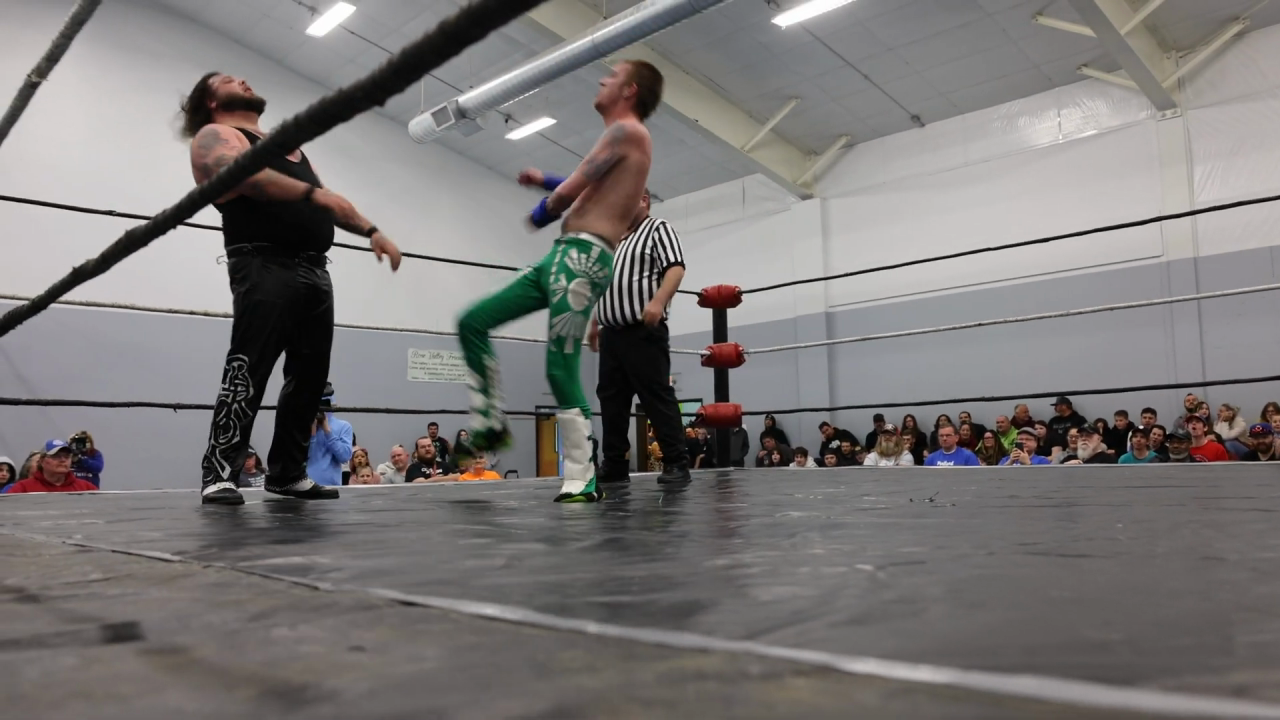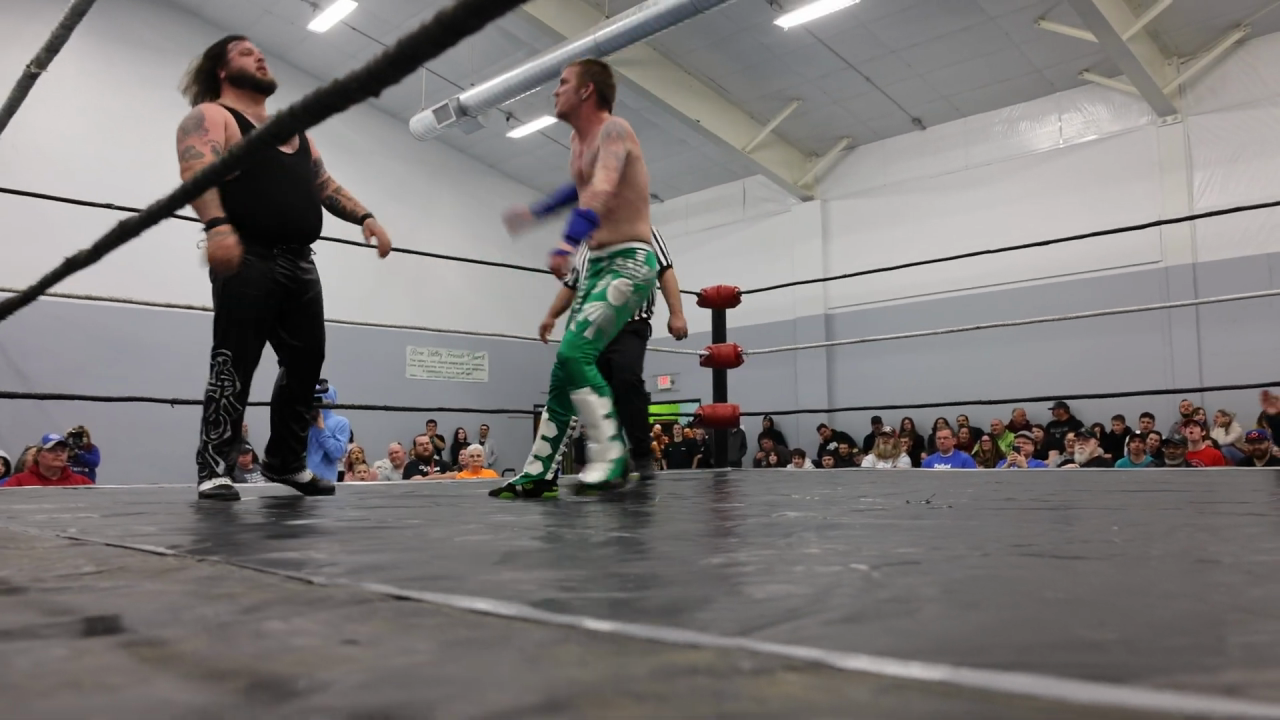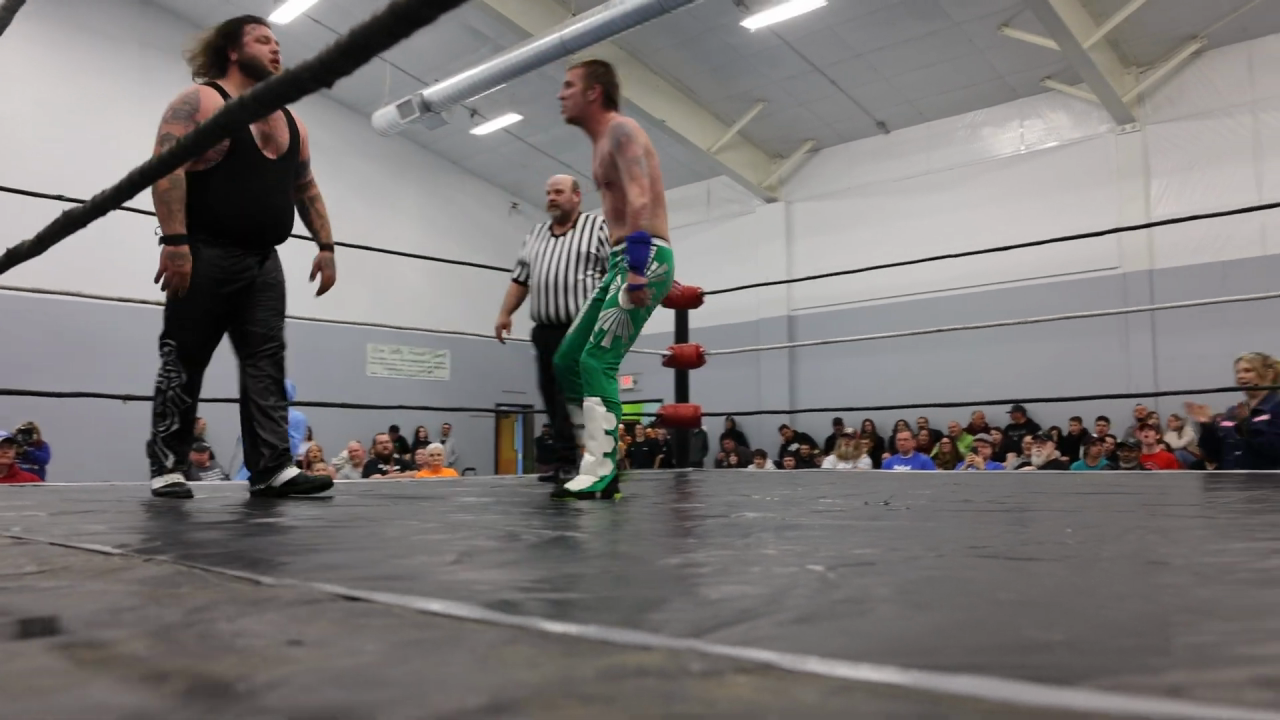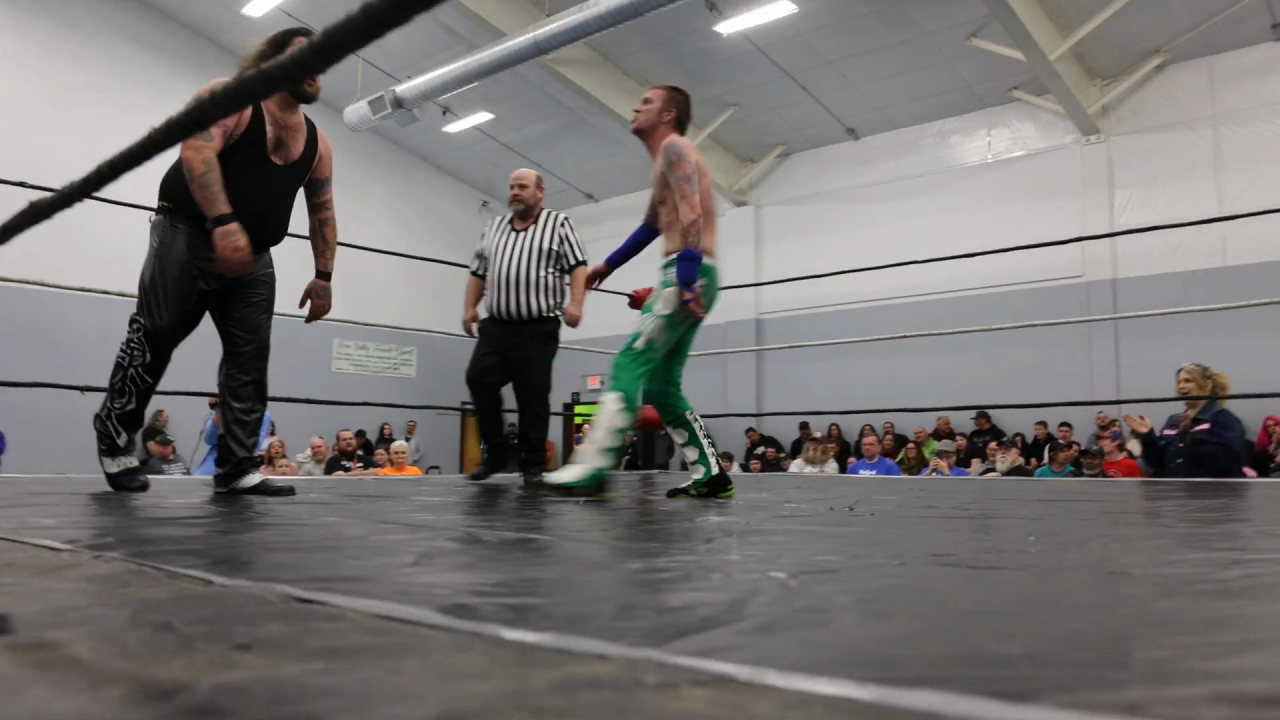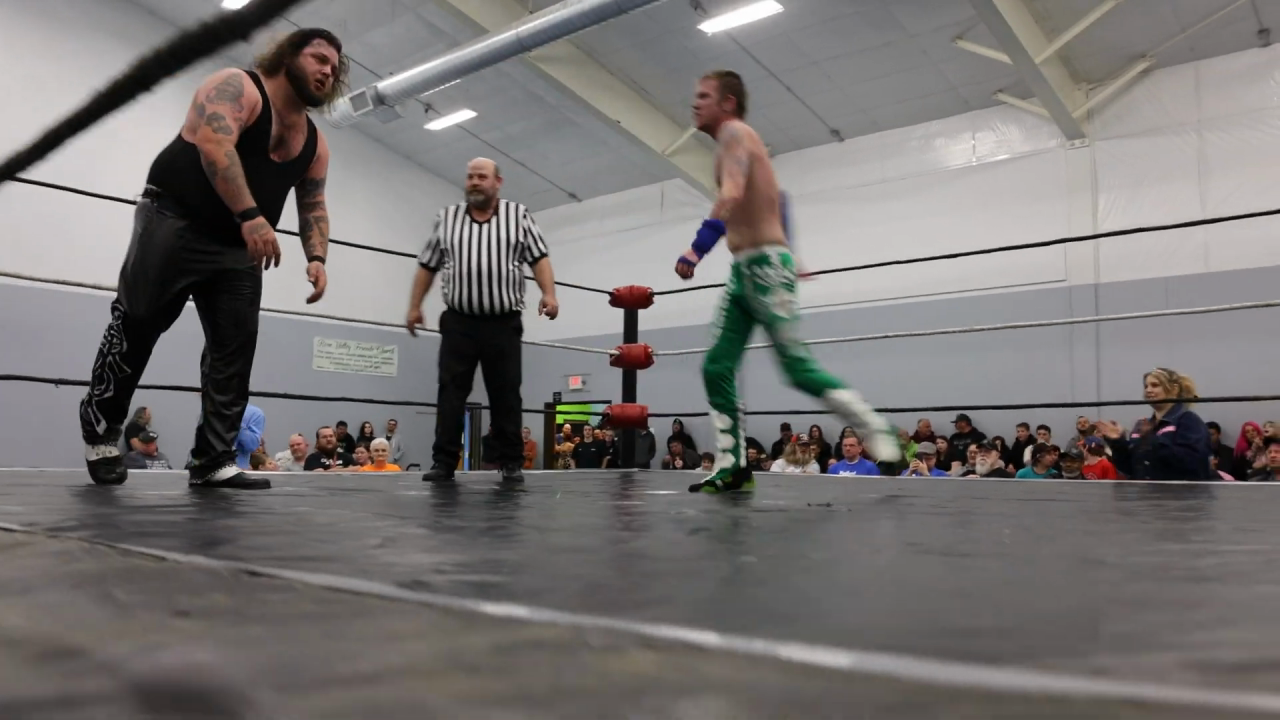
dt=0.3s
person 1, frame 1
right shoulder: (215, 138)
left elbow: (324, 200)
right elbow: (247, 173)
left wrist: (372, 232)
right wrist: (311, 193)
left hip: (313, 269)
right hip: (266, 267)
left knee: (308, 375)
right knee: (250, 365)
left ankle: (287, 472)
right ankle: (219, 473)
person 1, frame 2
left shoulder: (293, 129)
right shoulder: (210, 118)
left elbow: (325, 186)
right elbow: (197, 172)
left wrist: (366, 218)
right wrist: (218, 227)
left hip: (298, 262)
right hip: (247, 261)
left knee: (305, 363)
right knee: (234, 365)
left ankle: (286, 461)
right ankle: (213, 471)
person 1, frame 3
left shoulder: (288, 121)
right shoulder: (200, 102)
left elbow: (306, 188)
right elbow: (167, 168)
left wrist: (325, 246)
right wrist: (176, 241)
left hip: (262, 259)
right hip: (206, 253)
left knee: (266, 359)
right knee: (186, 358)
left ankle: (272, 468)
right ankle: (167, 467)
person 1, frame 4
left shoulder: (315, 141)
left elbow: (322, 210)
right elbow: (197, 151)
left wrist: (323, 276)
right wrist: (224, 223)
left hip: (252, 255)
right hip: (188, 234)
left knee: (249, 358)
right knee: (155, 333)
left ankle: (238, 468)
right ankle: (114, 443)
person 1, frame 5
left shoulder: (314, 142)
right shoulder: (236, 87)
left elbow: (314, 208)
right elbow: (214, 144)
left wrist: (316, 259)
right wrist: (251, 217)
left hip: (238, 247)
right hip: (173, 220)
left knee: (235, 348)
right knee: (138, 322)
left ankle: (214, 459)
right ankle: (99, 428)
person 2, frame 1
left shoulder: (625, 130)
right shoulder: (621, 137)
left elbow: (570, 190)
left wrist: (538, 215)
right wrist: (545, 180)
left hip: (580, 257)
right hip: (564, 257)
left knee: (561, 371)
right knee: (472, 322)
left ankle: (582, 480)
right ankle: (489, 425)
person 2, frame 2
left shoulder: (614, 130)
right shoulder: (580, 142)
left elbow: (601, 189)
left wrist: (567, 242)
right wrist: (535, 212)
left hip: (630, 265)
right hip: (597, 268)
left knee: (574, 355)
right knee: (563, 370)
left ankle: (607, 460)
right ankle: (534, 472)
person 2, frame 3
left shoulder: (622, 129)
right shoulder: (602, 142)
left elbow: (641, 202)
left wrist: (637, 272)
left hip: (644, 261)
right hip: (624, 265)
left knee: (595, 363)
right knee: (568, 360)
left ankle: (600, 475)
right ankle: (602, 458)
person 2, frame 4
left shoulder: (676, 148)
right shoulder: (665, 158)
left elbow: (690, 218)
right elbow: (651, 224)
left wrist: (688, 284)
right wrist: (607, 265)
left hip: (691, 279)
right hip: (682, 282)
left knee: (629, 366)
right knee: (662, 387)
left ankle: (591, 466)
right ankle: (710, 472)
person 2, frame 5
left shoulder: (733, 132)
right shoulder: (734, 141)
left elbow: (732, 196)
right elbow: (776, 198)
left wrist: (696, 249)
left hip: (766, 266)
right hip: (745, 270)
left knee: (799, 369)
right knee: (716, 368)
left ankle: (879, 437)
right ankle: (730, 466)
person 3, frame 1
left shoulder: (657, 230)
right shoulder: (616, 240)
left elbow: (675, 269)
left wrist: (657, 302)
right wrist: (595, 324)
left hip: (644, 331)
right hip: (612, 333)
left knee: (655, 394)
right knee: (611, 398)
left ankle: (676, 464)
right ankle: (614, 464)
person 3, frame 2
left shoulder: (639, 232)
right shoulder: (589, 242)
left elbow: (665, 272)
right elbow: (571, 285)
left wrist: (675, 313)
right wrist: (551, 316)
left hip: (627, 328)
right hip: (593, 332)
left knee: (627, 384)
right knee: (602, 396)
left ankle: (641, 454)
right ankle: (611, 463)
person 3, frame 3
left shoulder: (595, 226)
right shoulder: (535, 235)
right elbow: (520, 280)
right wrist: (504, 313)
right hip: (545, 330)
right knee: (554, 396)
left ankle: (567, 463)
right ankle: (563, 460)
person 3, frame 4
left shoulder: (558, 224)
right shoulder: (494, 227)
left elbow: (578, 267)
right elbow: (478, 273)
left wrist: (575, 302)
right wrist: (470, 307)
left hip: (538, 328)
right hip: (496, 326)
left knee: (533, 397)
right knee: (479, 380)
left ankle: (533, 466)
right ankle: (495, 454)
person 3, frame 5
left shoulder: (518, 215)
right shoulder: (447, 218)
left elbow: (539, 259)
right elbow: (427, 265)
left wrist: (549, 294)
right wrist: (415, 305)
left hip: (504, 323)
right hip: (458, 322)
left knee: (506, 392)
right knee: (451, 390)
left ankle: (511, 462)
right ankle: (444, 462)
